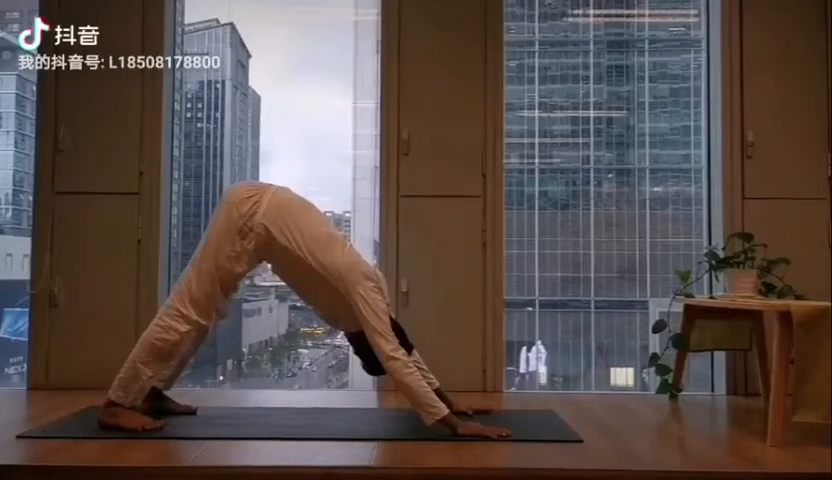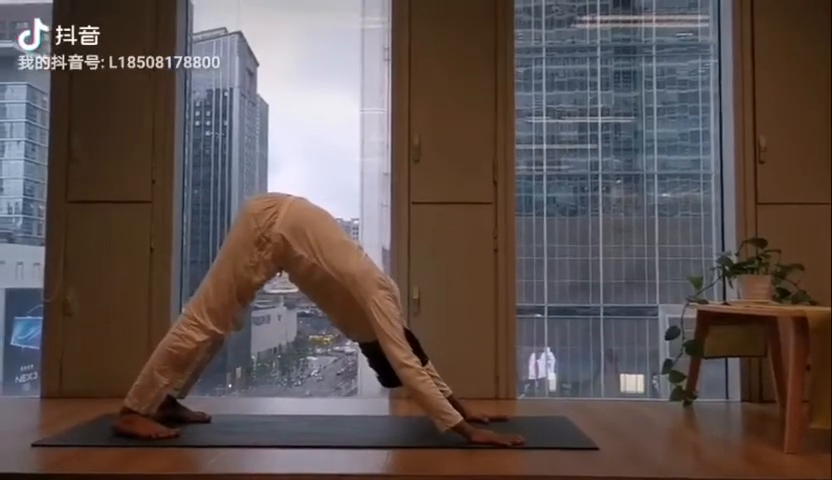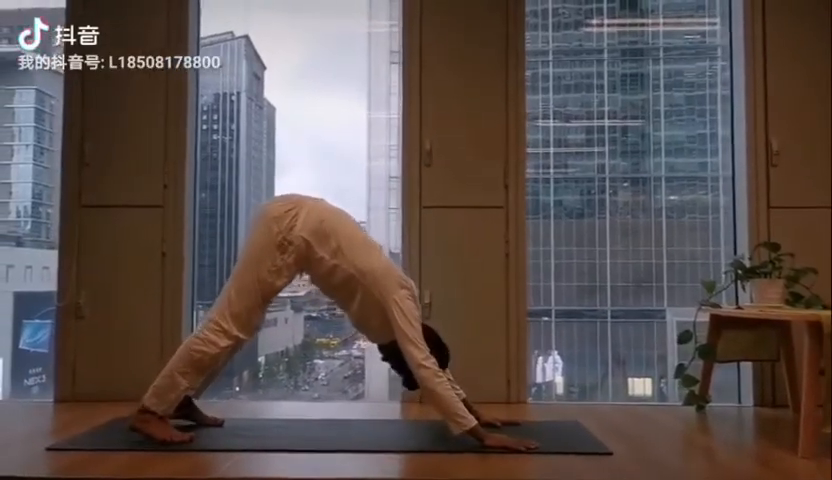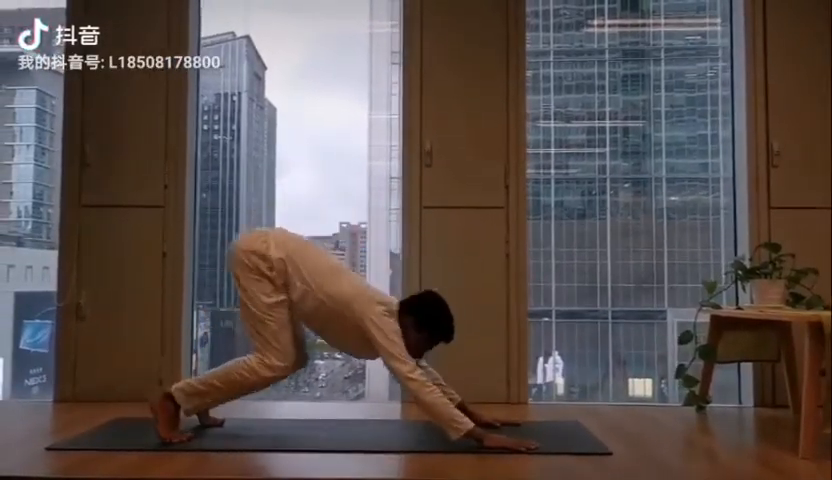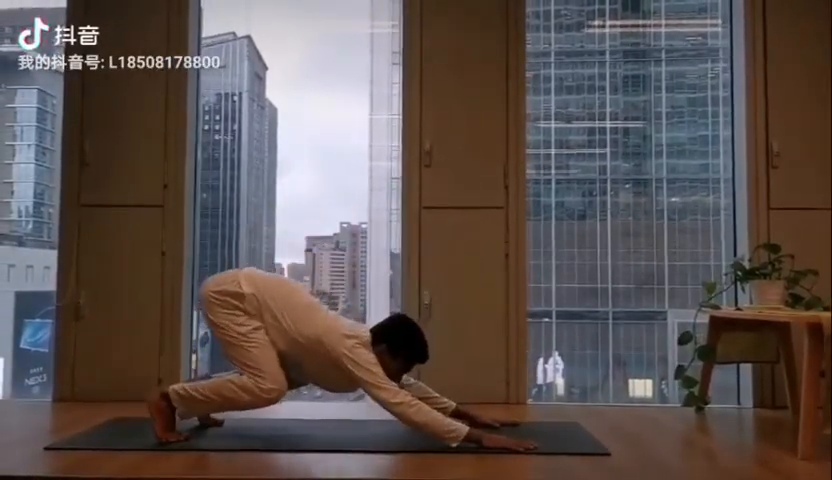
dt=1s
person 1, frame 1
left shoulder: (368, 291)
right shoulder: (362, 290)
left elbow: (405, 352)
right elbow: (396, 360)
left wrist: (450, 403)
right wrist: (453, 422)
left hip: (262, 215)
right hip: (251, 213)
left knee: (199, 313)
right knee: (189, 311)
left ankle: (151, 393)
right ankle: (117, 404)
person 1, frame 2
left shoulder: (381, 300)
right shoulder: (376, 298)
left elbow: (416, 360)
right elbow: (407, 367)
left wrist: (463, 410)
right wrist: (466, 429)
left hip: (279, 226)
right hip: (269, 224)
left knee: (216, 322)
right knee: (206, 320)
left ankle: (165, 400)
right ankle: (133, 410)
person 1, frame 3
left shoulder: (399, 301)
right shoulder: (398, 300)
left elbow: (429, 366)
right elbow: (426, 370)
left wrist: (474, 414)
right wrist: (481, 434)
left hip: (297, 224)
right hip: (290, 224)
left knee: (236, 325)
right knee: (229, 325)
left ankle: (181, 400)
right ankle: (150, 411)
person 1, frame 4
left shoulder: (386, 316)
right shoulder: (379, 318)
left elbow: (419, 369)
right elbow: (413, 380)
left wrist: (468, 411)
right wrist: (478, 434)
left hip: (272, 256)
right hip: (260, 255)
left knee: (292, 359)
right knee: (276, 363)
left ankle: (197, 400)
right ankle: (172, 400)
person 1, frame 5
left shoulder: (364, 344)
right shoulder: (353, 350)
left elbow: (408, 388)
right elbow: (399, 402)
left wrist: (466, 414)
right wrist: (475, 437)
left hip: (248, 292)
right hip: (229, 294)
left knee: (294, 375)
right knee: (268, 387)
left ankle: (197, 402)
right ankle: (169, 400)
